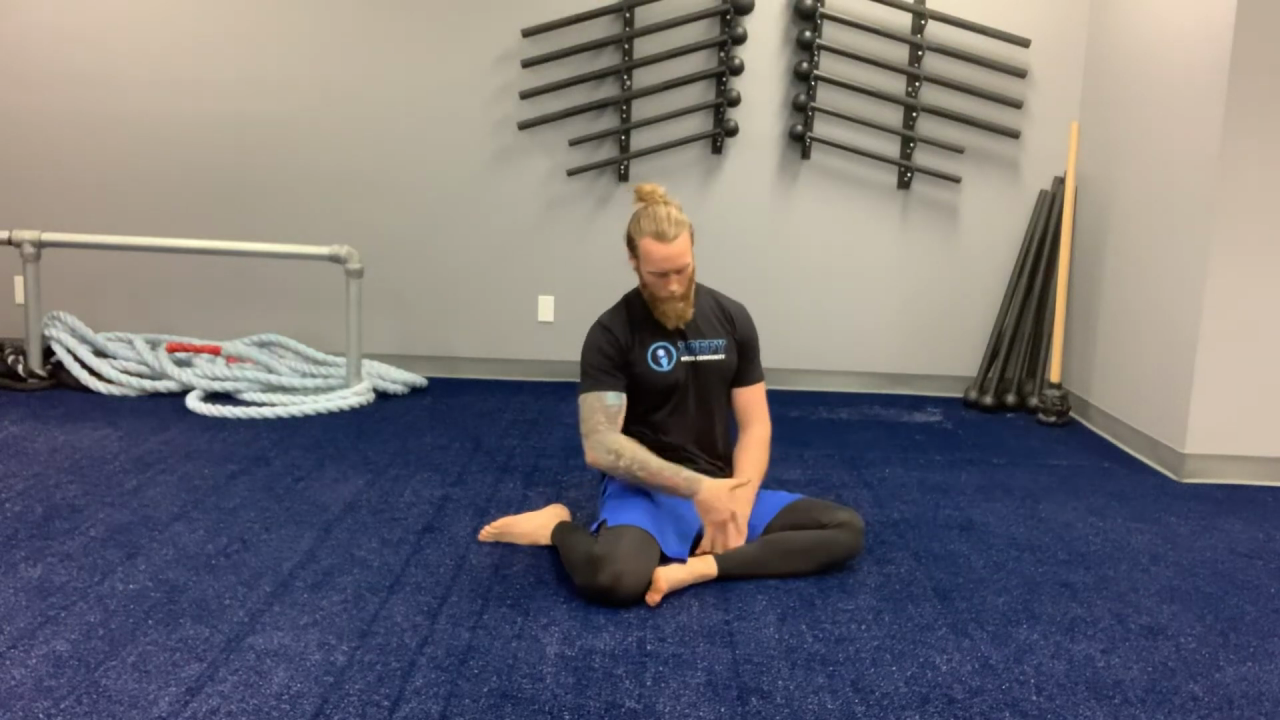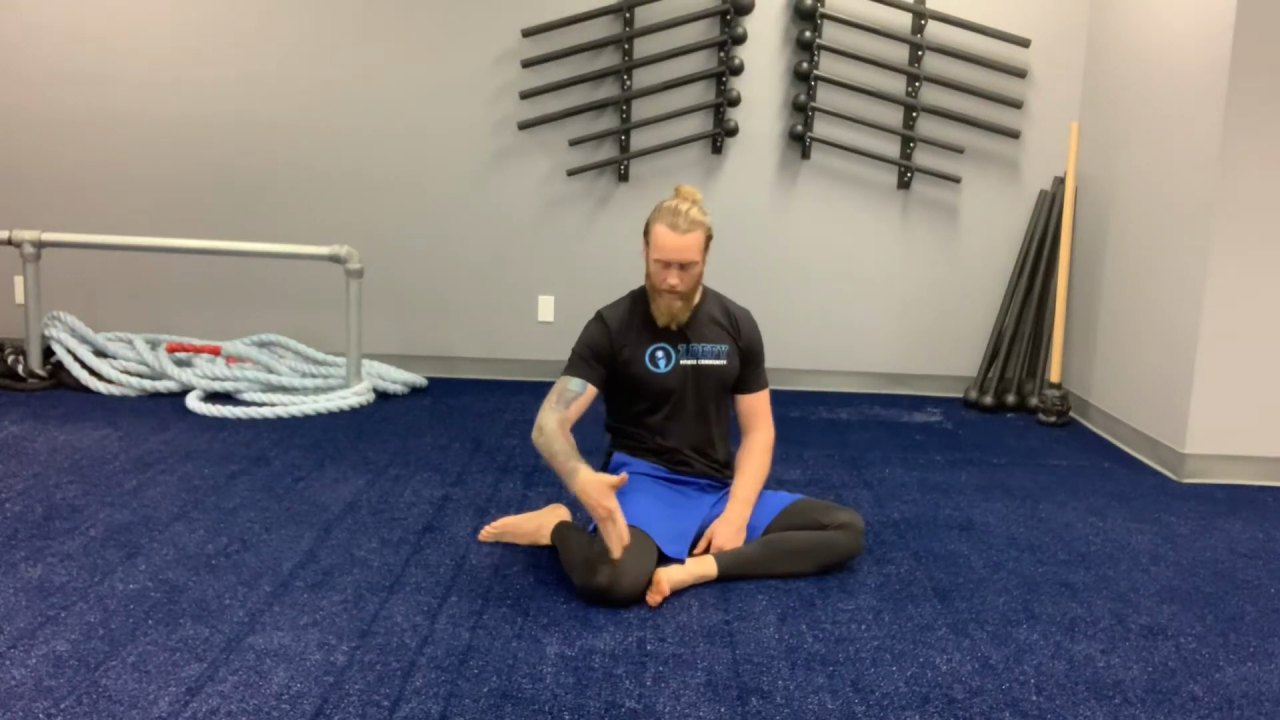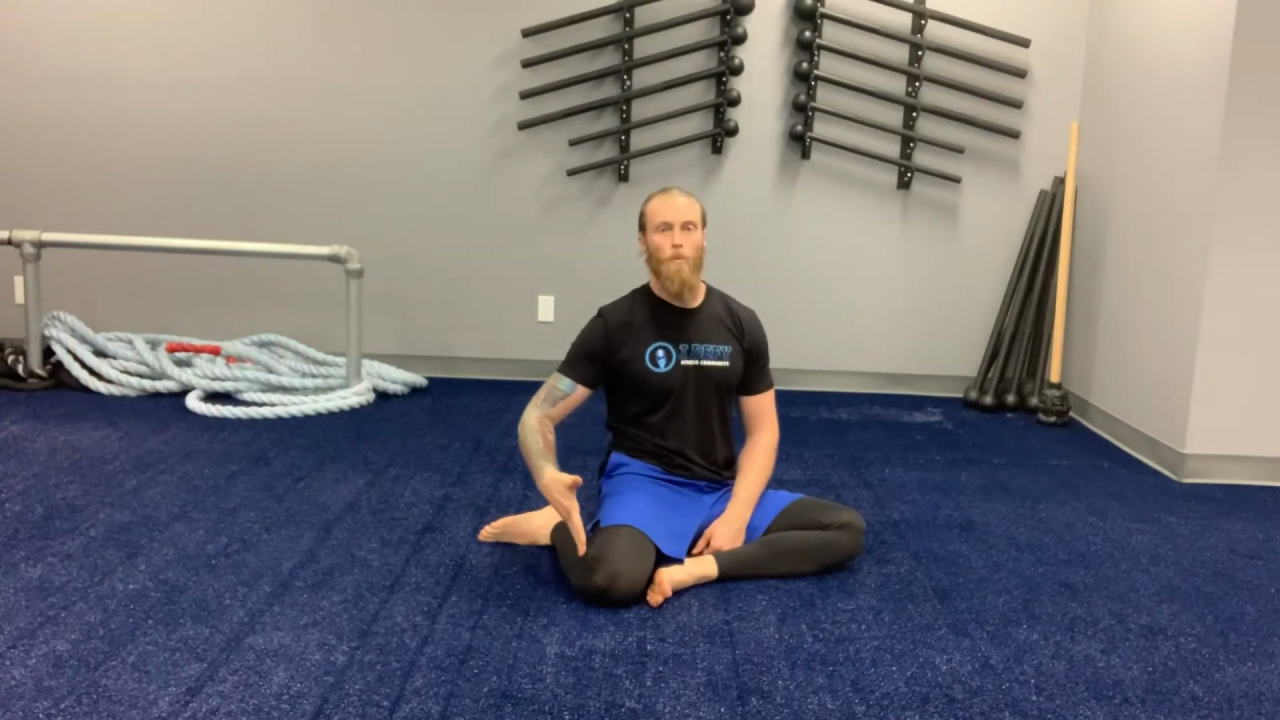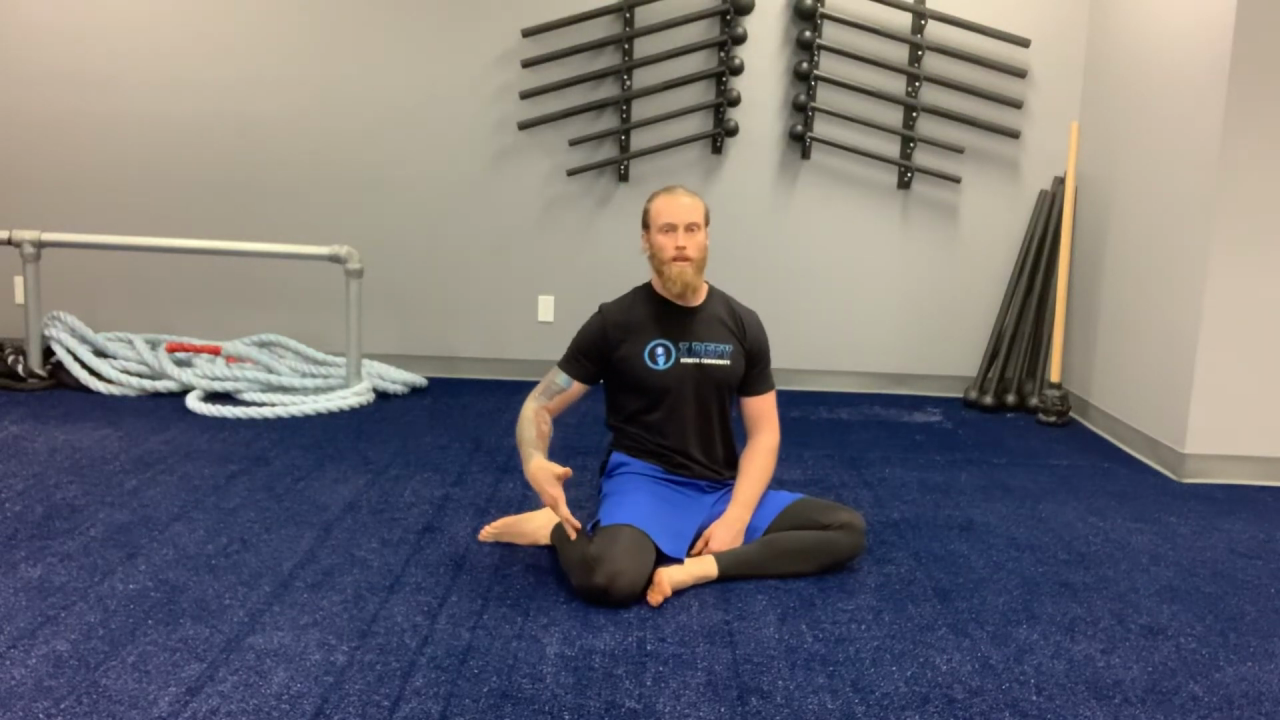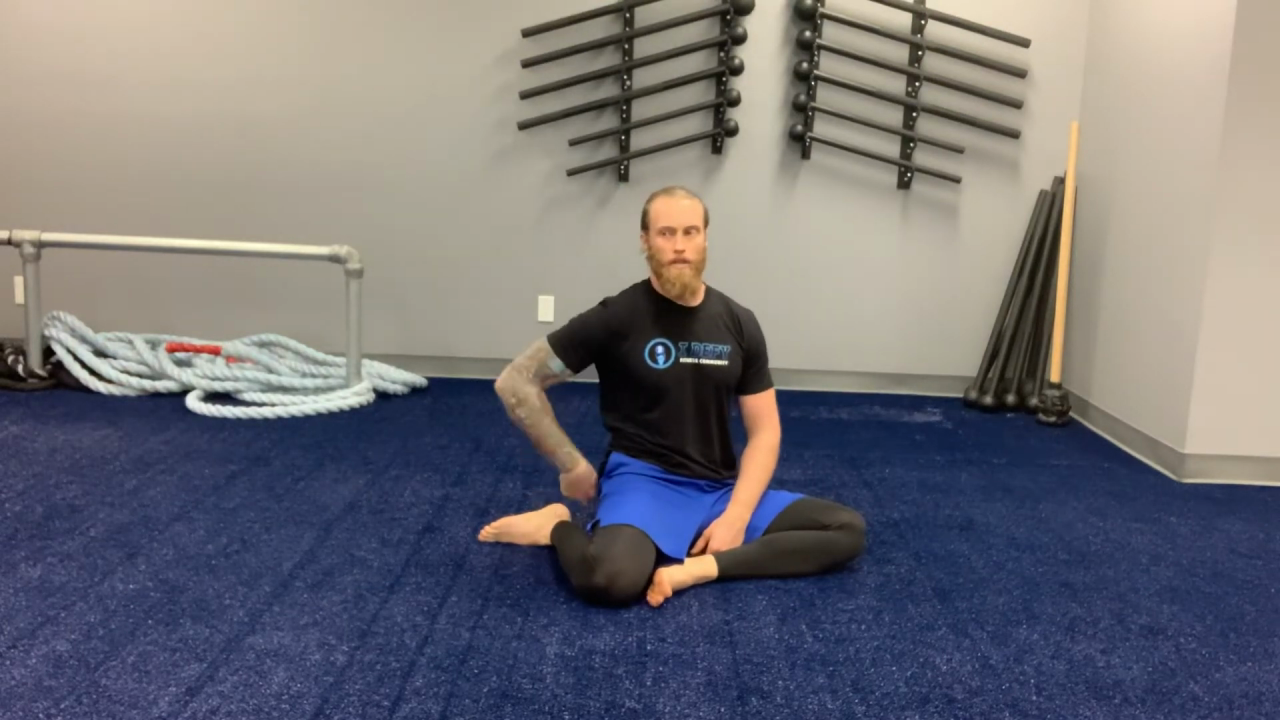
dt=0.5s
person 1, frame 1
left shoulder: (731, 318)
right shoulder: (612, 333)
left elbow: (754, 426)
right elbow: (601, 446)
left wrist: (736, 511)
right wrist: (696, 487)
left hip: (717, 489)
right hip: (651, 488)
left knee: (846, 529)
right knee: (616, 578)
left ankle: (693, 569)
right ankle: (556, 527)
person 1, frame 2
left shoulder: (737, 324)
right shoulder: (611, 326)
left elbow: (758, 432)
right elbow: (549, 424)
left wrist: (737, 515)
right wrist: (583, 480)
left hip: (720, 489)
right hip: (645, 484)
left knee: (847, 529)
right knee: (613, 578)
left ankle: (696, 568)
right ankle: (558, 526)
person 1, frame 3
left shoulder: (741, 323)
right shoulder: (614, 324)
left elbow: (762, 431)
right elbow: (539, 415)
left wrist: (737, 516)
right wrist: (546, 477)
left hip: (721, 489)
right hip: (644, 482)
left knee: (847, 528)
right knee: (612, 578)
left ankle: (695, 568)
right ankle: (556, 527)
person 1, frame 4
left shoulder: (742, 324)
right shoulder: (614, 322)
left elbow: (764, 434)
right elbow: (540, 406)
left wrist: (736, 518)
right wrist: (534, 463)
left hip: (722, 489)
right hip: (644, 481)
left knee: (848, 529)
right knee: (611, 578)
left ankle: (696, 568)
right ankle: (558, 530)
person 1, frame 5
left shoulder: (739, 323)
right shoulder: (614, 318)
left elbow: (765, 432)
right elbow: (514, 382)
left wrist: (737, 516)
right wrist: (571, 463)
left hip: (720, 489)
right hip: (643, 481)
left knee: (848, 529)
right knee: (612, 578)
left ankle: (695, 569)
right ankle: (556, 526)
